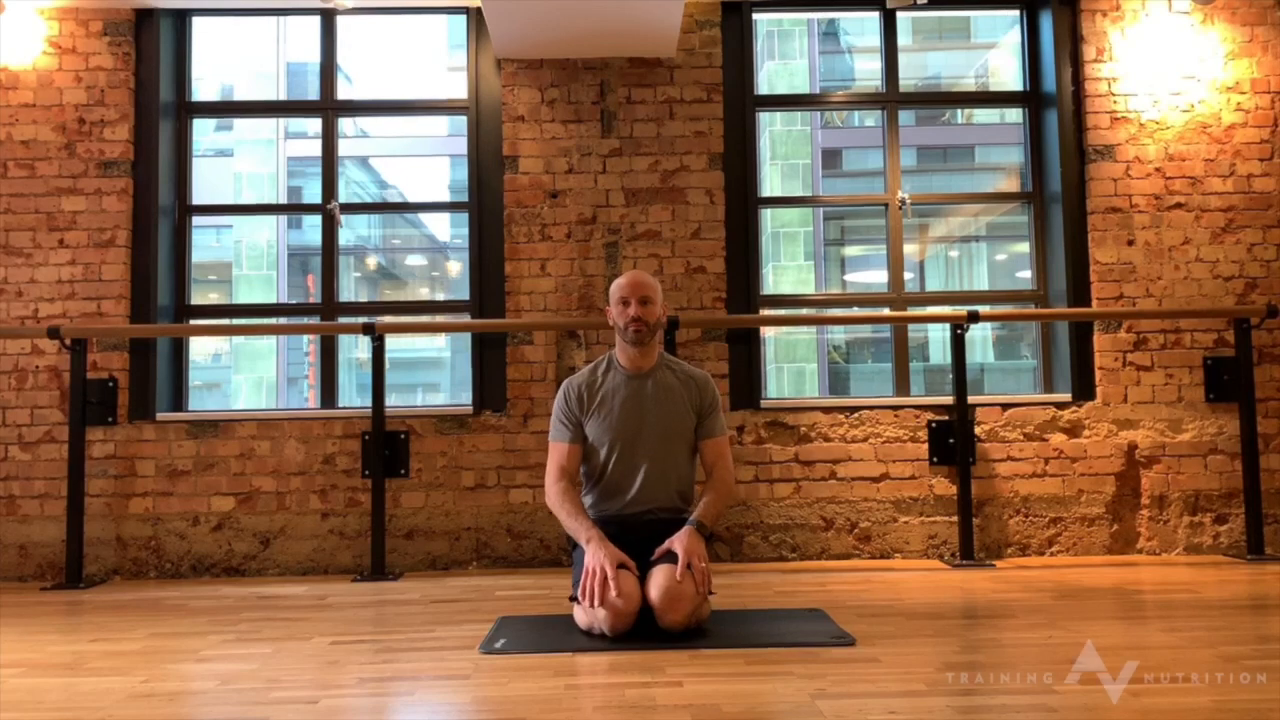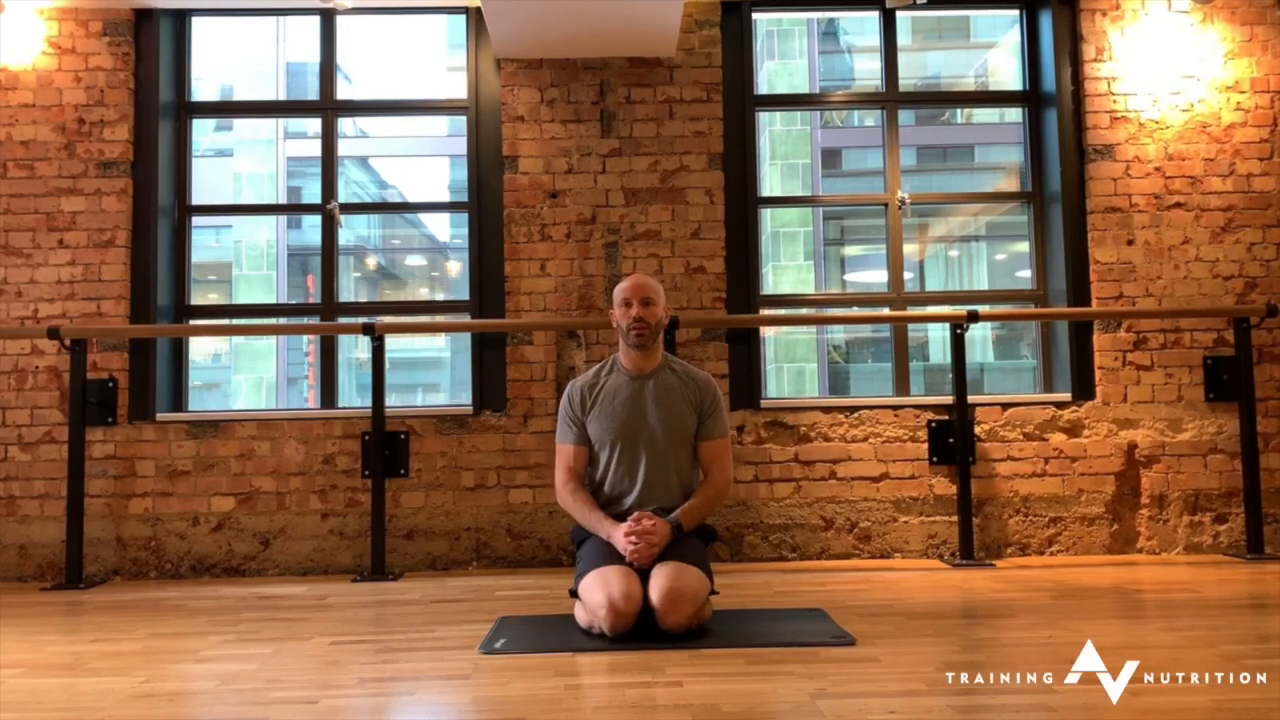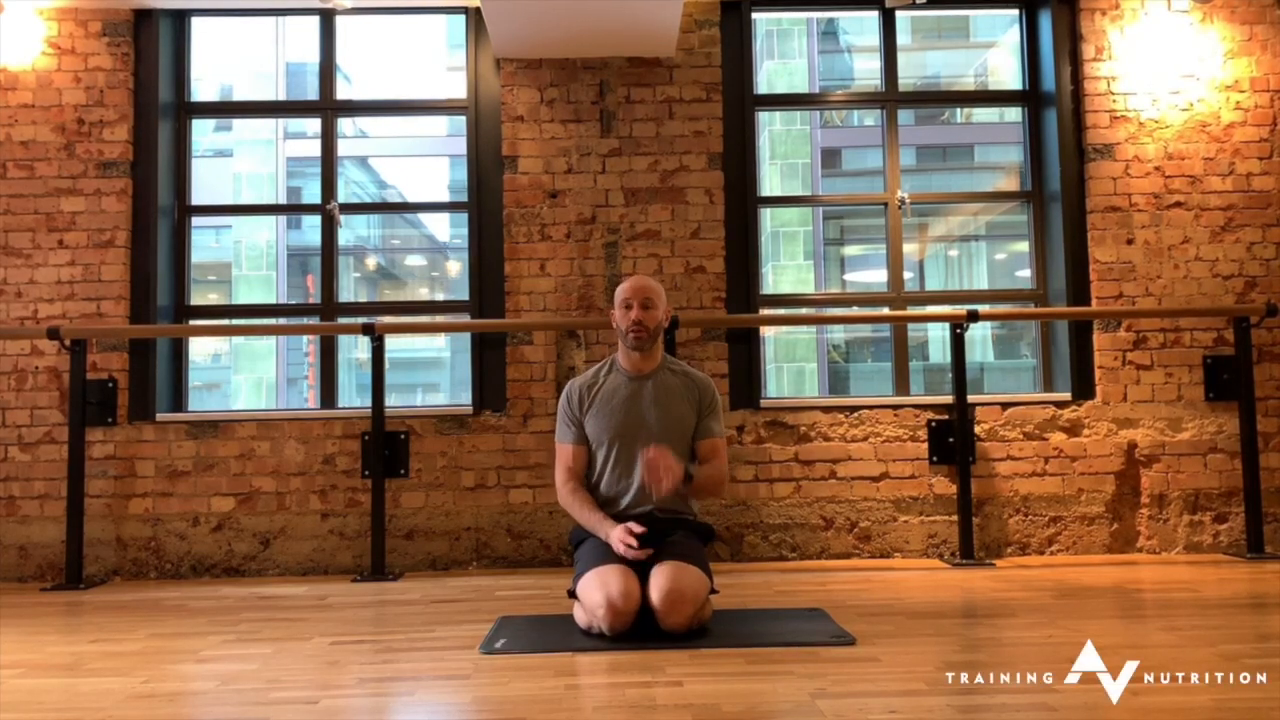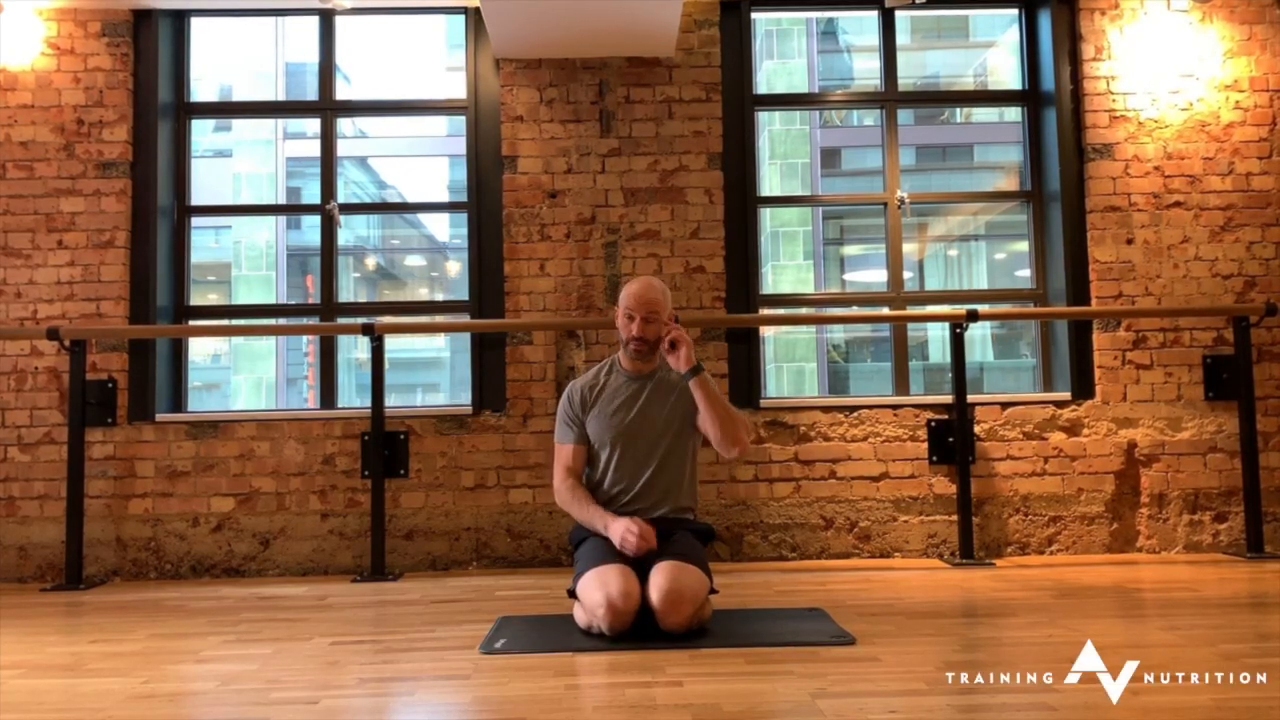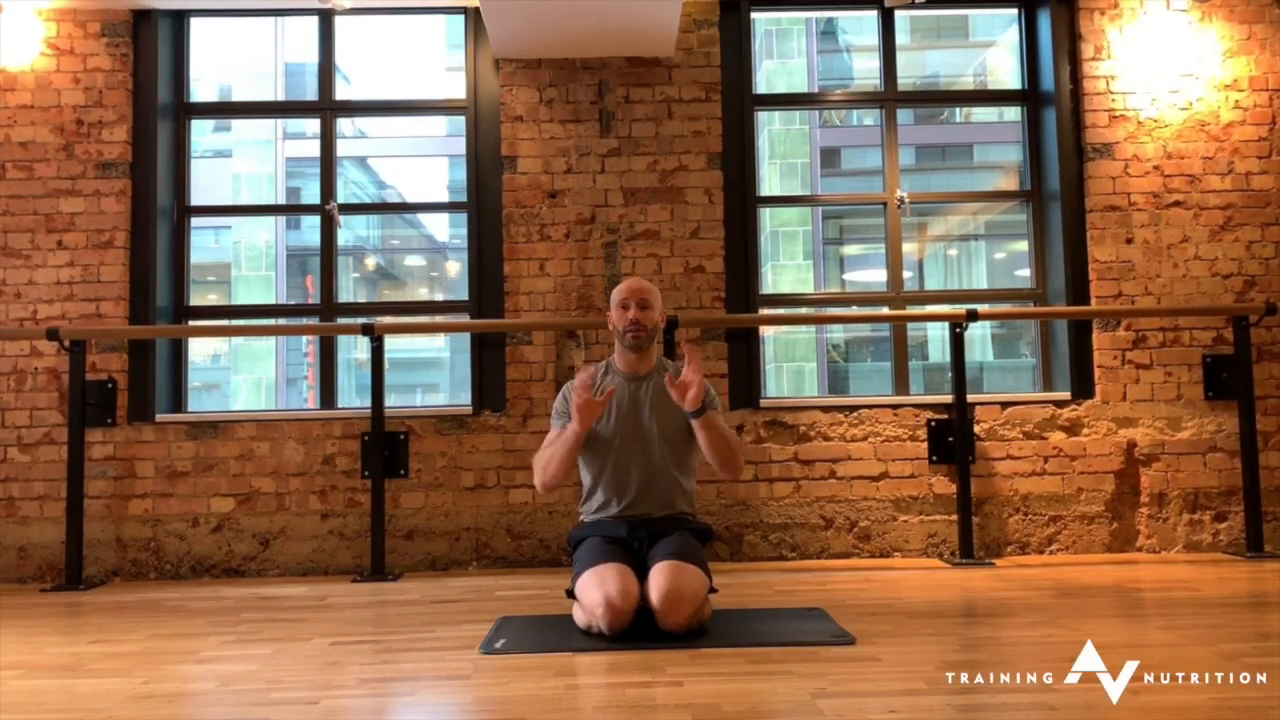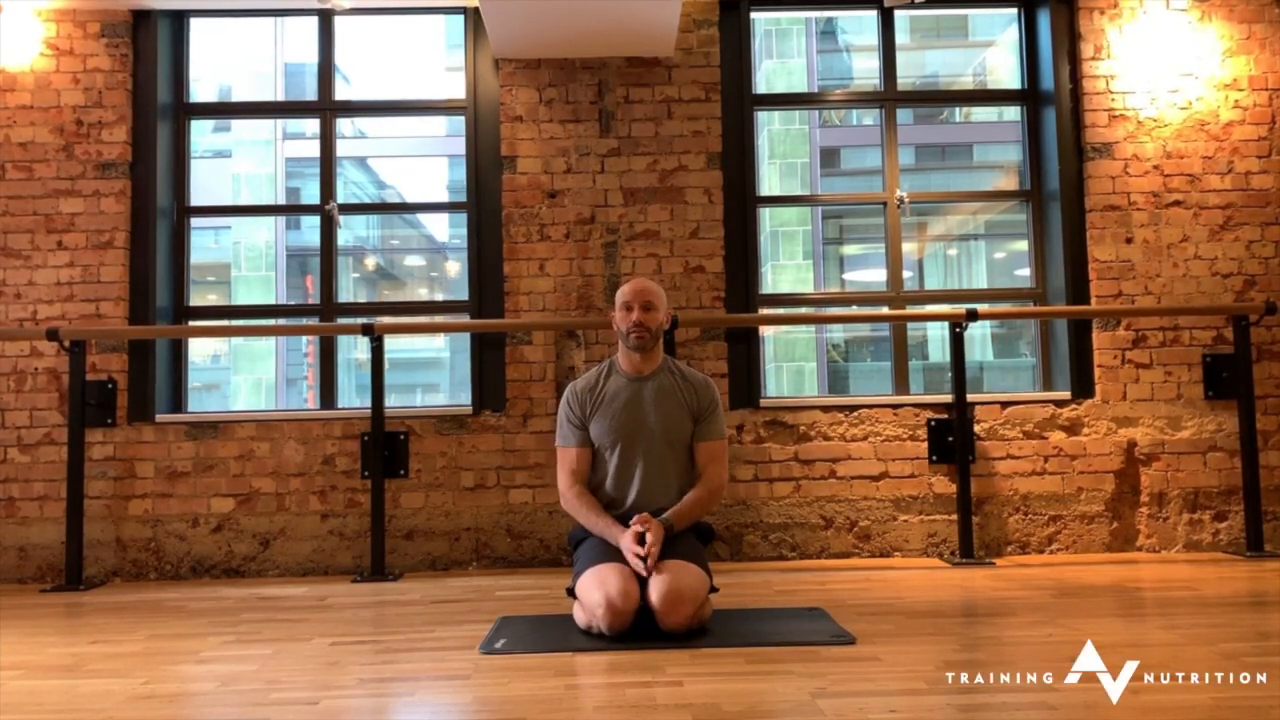
dt=0.7s
person 1, frame 1
left shoulder: (697, 385)
right shoulder: (577, 390)
left elbow: (721, 473)
right elbow: (558, 483)
left wrist: (694, 529)
right wrist: (594, 541)
left hip: (672, 525)
right hip: (604, 526)
left knee: (673, 607)
right knee: (614, 612)
right ankle: (587, 603)
person 1, frame 2
left shoulder: (699, 387)
right shoulder: (581, 392)
left elbow: (719, 477)
right elbow: (567, 483)
left wrist: (670, 526)
right wrist: (613, 531)
left hip: (678, 529)
right hip: (605, 529)
left knee: (674, 609)
right knee: (614, 612)
right ankle: (589, 597)
person 1, frame 3
left shoulder: (698, 387)
right shoulder: (580, 391)
left elbow: (718, 476)
right elbow: (568, 483)
left wrist: (683, 475)
right wrist: (609, 529)
left hip: (675, 527)
right hip: (604, 529)
left knee: (675, 609)
right knee: (613, 610)
left ankle: (649, 593)
right ankle: (587, 595)
person 1, frame 4
left shoulder: (688, 385)
right shoulder: (582, 392)
left elbow: (735, 446)
right elbow: (564, 484)
left wrist: (691, 372)
right wrist: (611, 524)
left hip: (675, 528)
right hip: (604, 531)
left knee: (675, 608)
right knee: (613, 609)
left ankle: (650, 591)
right ankle: (587, 598)
person 1, frame 5
left shoulder: (689, 387)
right shoulder: (578, 391)
left elbow: (732, 468)
right elbow: (544, 480)
left wrist: (696, 410)
right wrist: (578, 427)
left hip: (672, 527)
right hip: (603, 528)
left knee: (674, 608)
right knee: (611, 609)
left ankle: (649, 592)
right ankle: (588, 597)
person 1, frame 6
left shoulder: (699, 389)
right shoulder: (581, 393)
left elbow: (714, 479)
right elbow: (570, 488)
left wrist: (663, 524)
right wrist: (620, 535)
left hip: (676, 528)
right hip: (603, 531)
left knee: (674, 608)
right knee: (612, 609)
left ankle: (652, 588)
right ankle: (587, 596)
